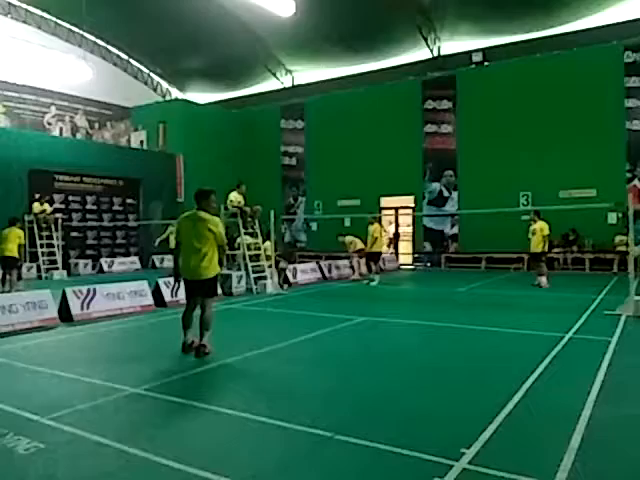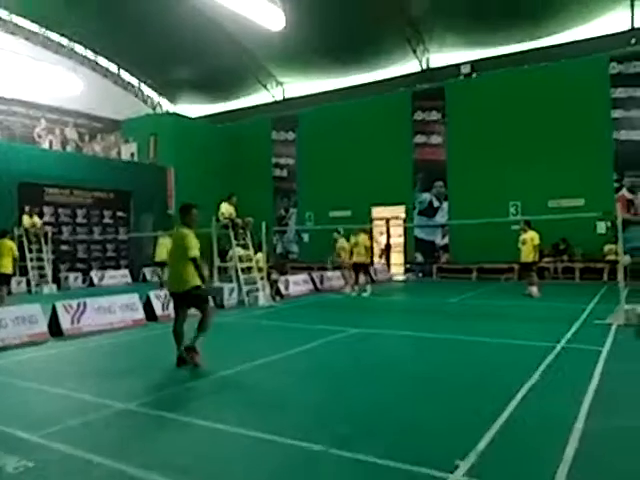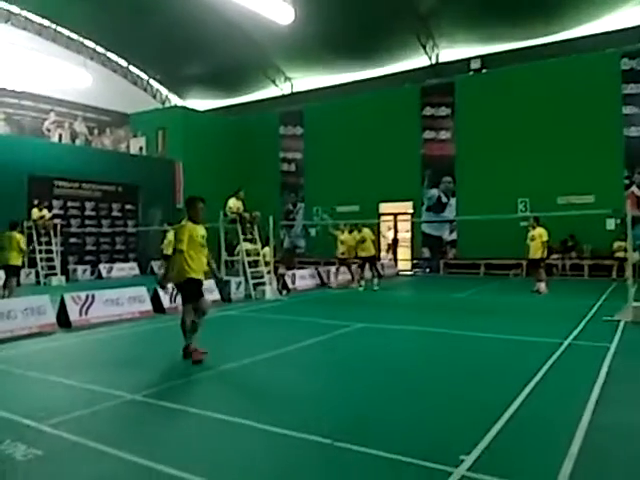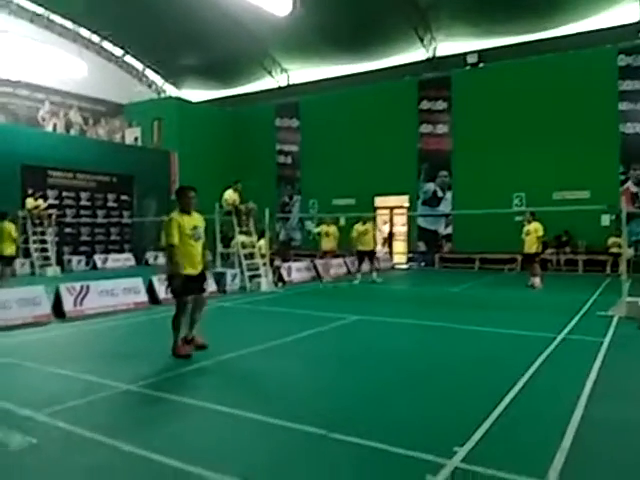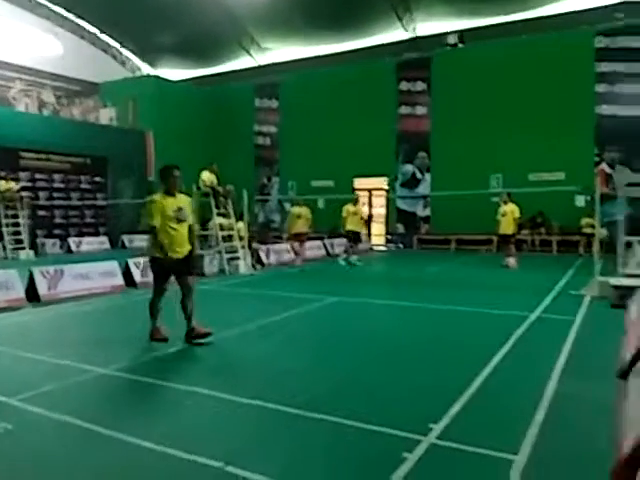
dt=0.4s
person 1, frame 1
left shoulder: (183, 219)
right shoulder: (213, 221)
left elbow: (177, 246)
right elbow: (222, 246)
left wrist: (176, 267)
right wrist: (218, 257)
left hip: (188, 271)
right hip: (207, 270)
left knee: (190, 306)
right knee: (207, 307)
left ankle: (187, 341)
right ankle: (203, 344)
person 1, frame 2
left shoulder: (180, 234)
right shoulder: (186, 235)
right elbow: (194, 259)
left wrist: (199, 278)
right wrist: (204, 281)
left hip: (176, 284)
right hip: (187, 283)
left knee: (180, 318)
right knee: (207, 311)
left ankle: (181, 354)
right ankle: (193, 345)
person 1, frame 3
left shoulder: (201, 228)
right shoulder: (185, 227)
left elbow: (204, 253)
right elbow: (177, 252)
left wrist: (213, 271)
right wrist: (168, 275)
left hip: (196, 275)
right hip: (187, 276)
left knee: (189, 311)
right knee: (202, 310)
left ankle: (189, 346)
right ankle: (189, 347)
person 1, frame 4
left shoulder: (199, 218)
right shoulder: (174, 220)
right elbow: (171, 247)
left wrist: (205, 267)
right wrist: (177, 271)
left hip: (196, 270)
right hip: (180, 271)
left knee: (200, 302)
right knee: (182, 307)
left ankle: (189, 336)
right ankle: (177, 344)
person 1, frame 5
left shoulder: (186, 200)
right shoulder: (156, 201)
right elbow: (154, 230)
left wrist: (193, 250)
right wrist: (164, 253)
left hip: (183, 253)
right hip: (163, 255)
left knee: (188, 288)
right knee: (159, 291)
left ankle: (191, 328)
right ankle: (155, 327)
